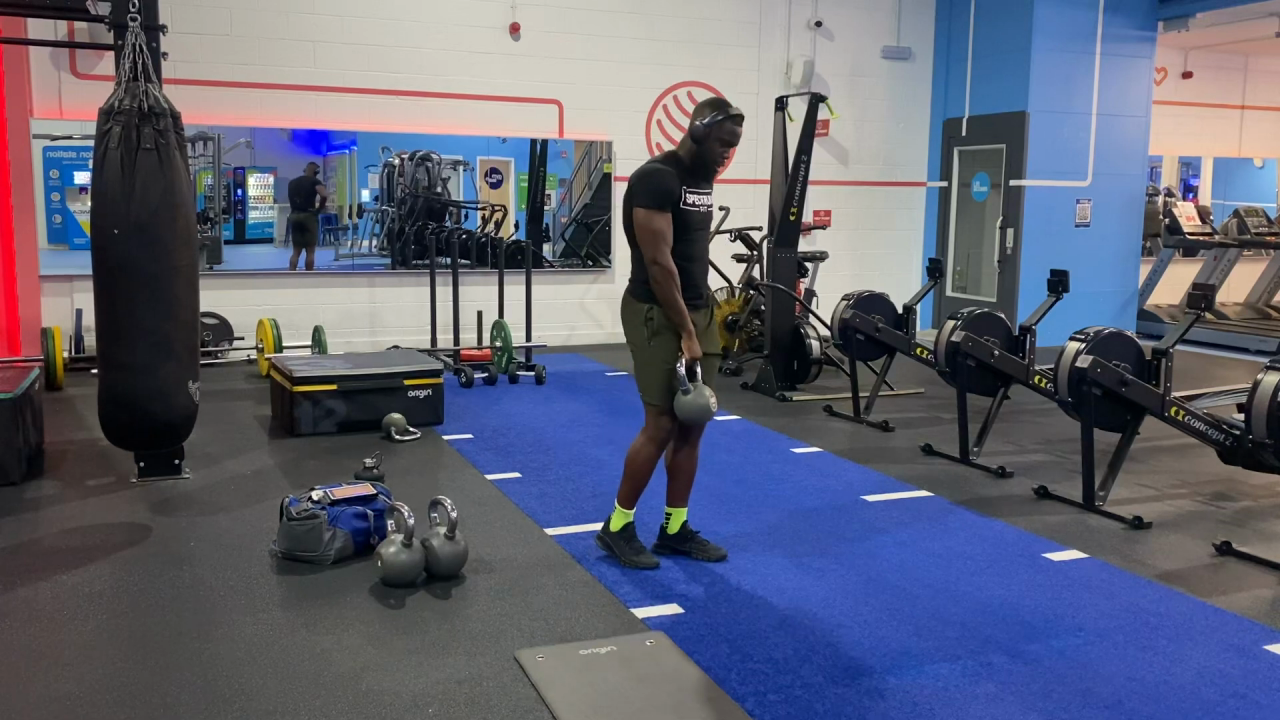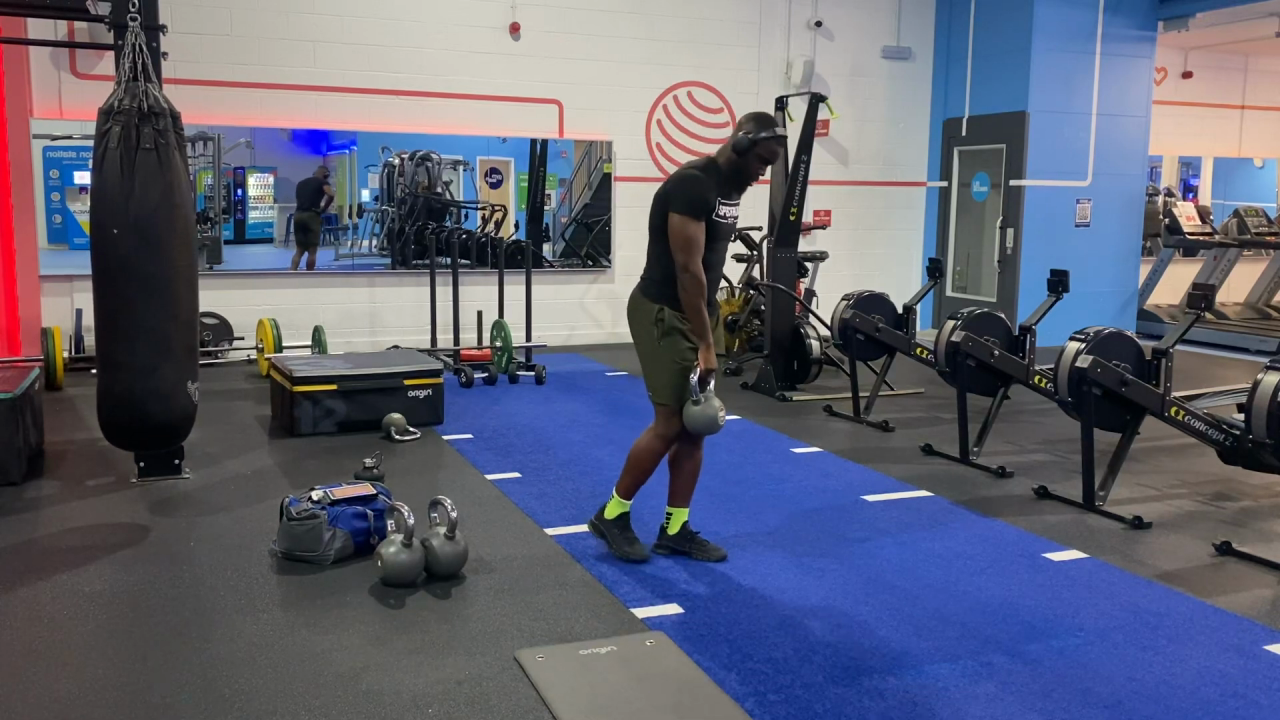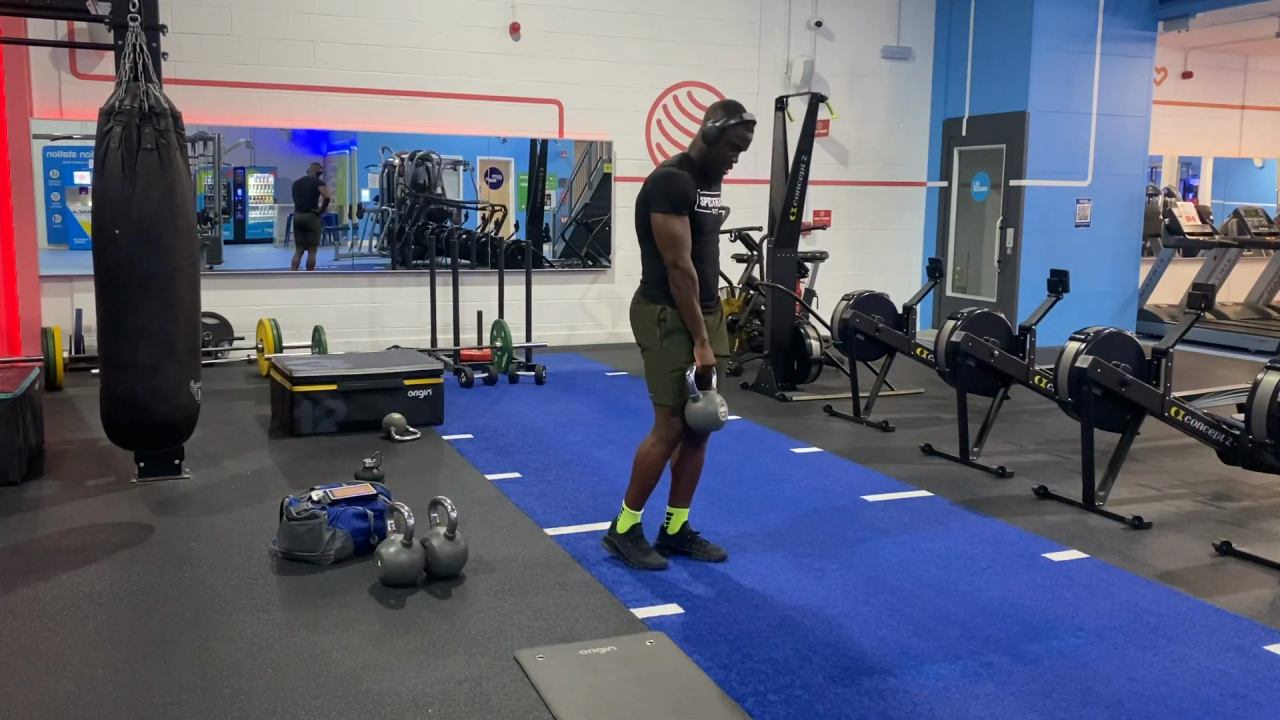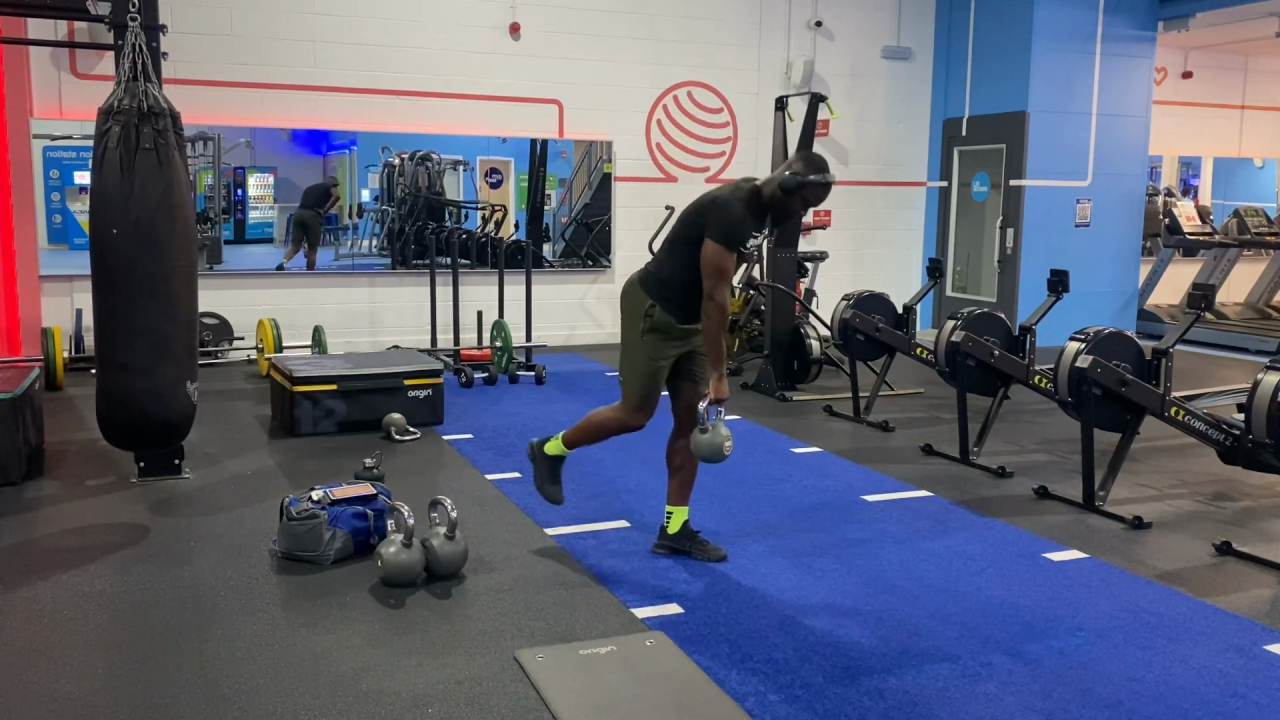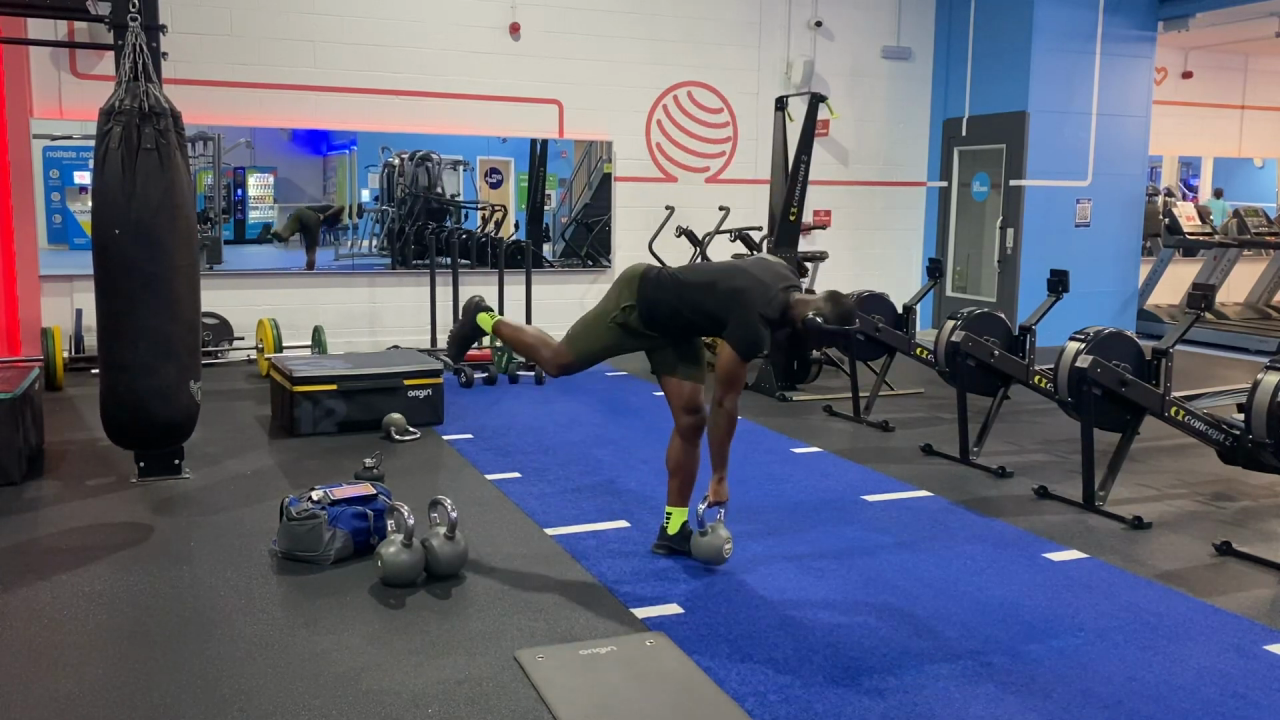
dt=1s
person 1, frame 1
left shoulder: (703, 178)
right shoulder: (656, 178)
right elbow: (658, 263)
right wrist: (685, 333)
left hip: (699, 310)
right hip: (657, 315)
left knee: (692, 423)
right knee: (661, 425)
left ankle: (675, 528)
right ankle: (618, 526)
person 1, frame 2
left shoulder: (731, 187)
right shoulder: (692, 184)
right elbow: (688, 270)
left wrist: (707, 336)
right wrist: (705, 345)
left hip: (699, 310)
right hip: (663, 312)
right knee: (670, 423)
left ankle: (675, 529)
right ankle: (612, 516)
person 1, frame 3
left shoulder: (712, 180)
right shoulder: (671, 181)
right elbow: (678, 267)
left wrist: (709, 332)
right wrist: (700, 342)
left hip: (707, 311)
right hip: (667, 315)
left knee: (700, 425)
right knee: (671, 425)
left ankle: (676, 529)
right ankle: (624, 529)
person 1, frame 4
left shoulder: (760, 207)
right shoulder: (732, 210)
right elbow: (716, 297)
right wrist: (718, 375)
left hip: (688, 316)
right hip: (653, 311)
left knee: (691, 419)
right knee: (633, 415)
left ankle: (674, 528)
right ankle: (550, 453)
person 1, frame 5
left shoulder: (787, 281)
right shoulder: (755, 321)
right elbow: (726, 404)
right wrist: (720, 480)
left hip: (671, 319)
right hip: (637, 305)
left knee: (691, 416)
right knee: (558, 360)
left ankle: (673, 530)
right ankle: (483, 321)
